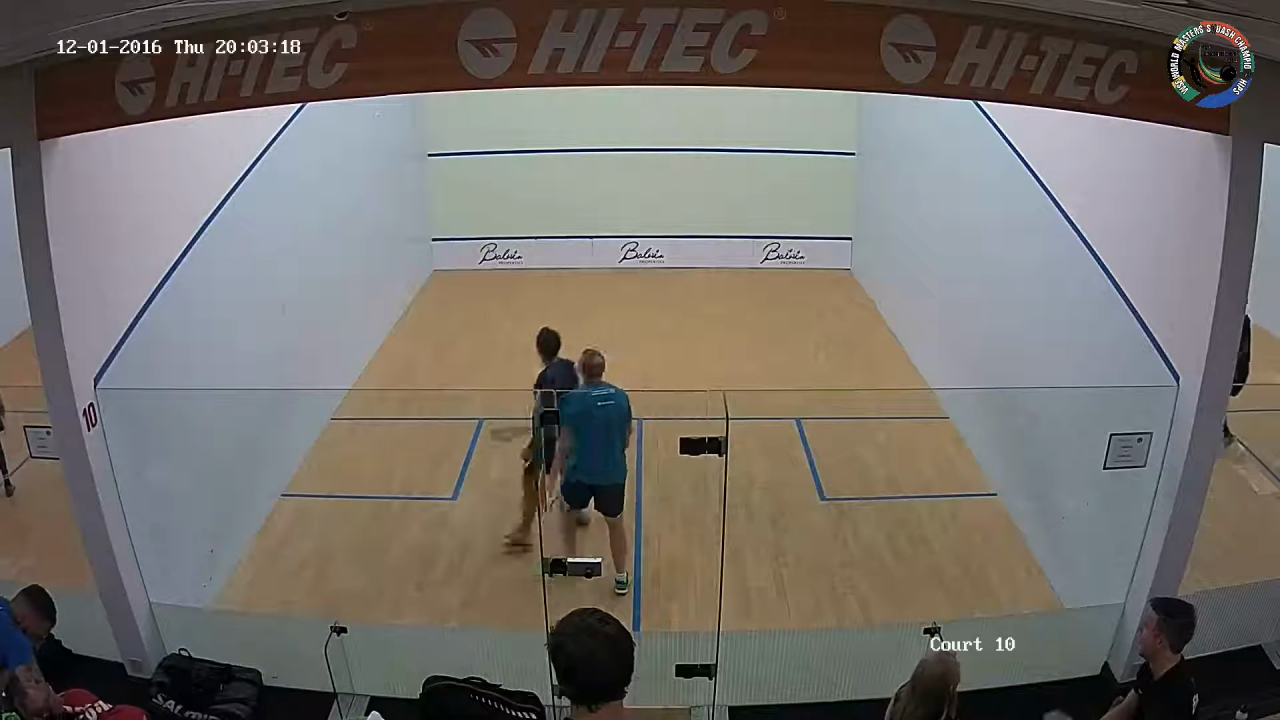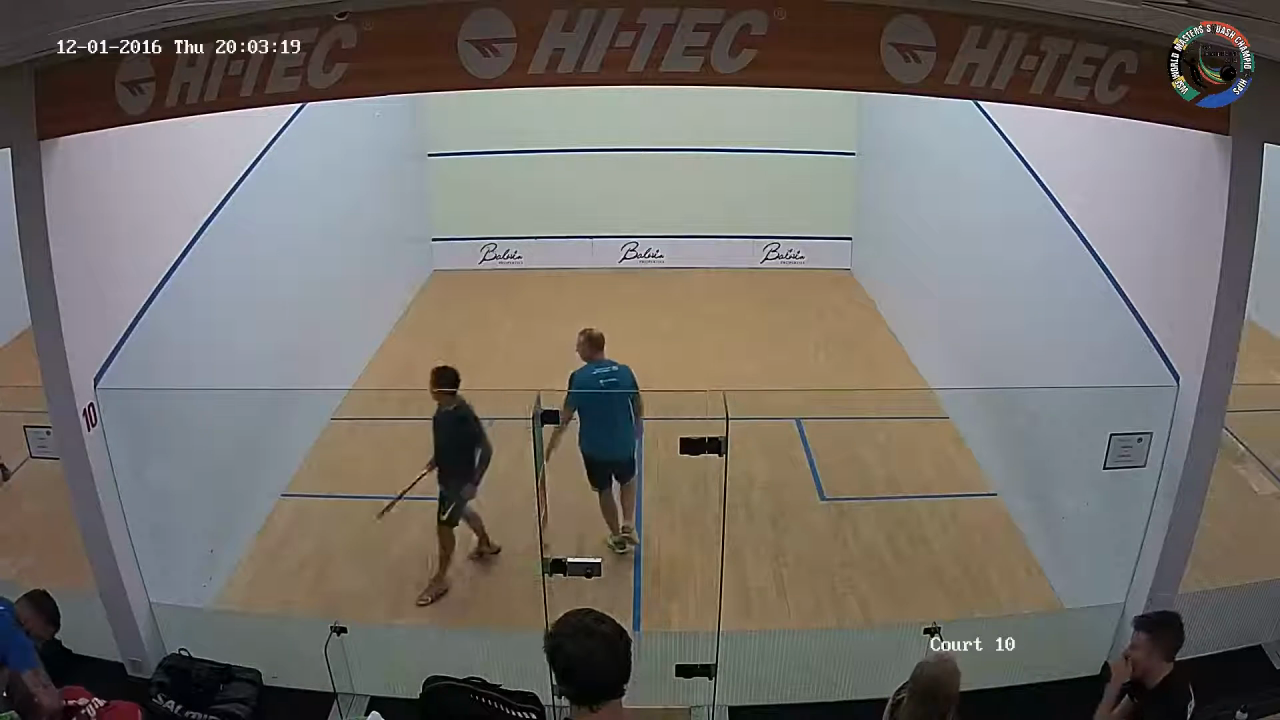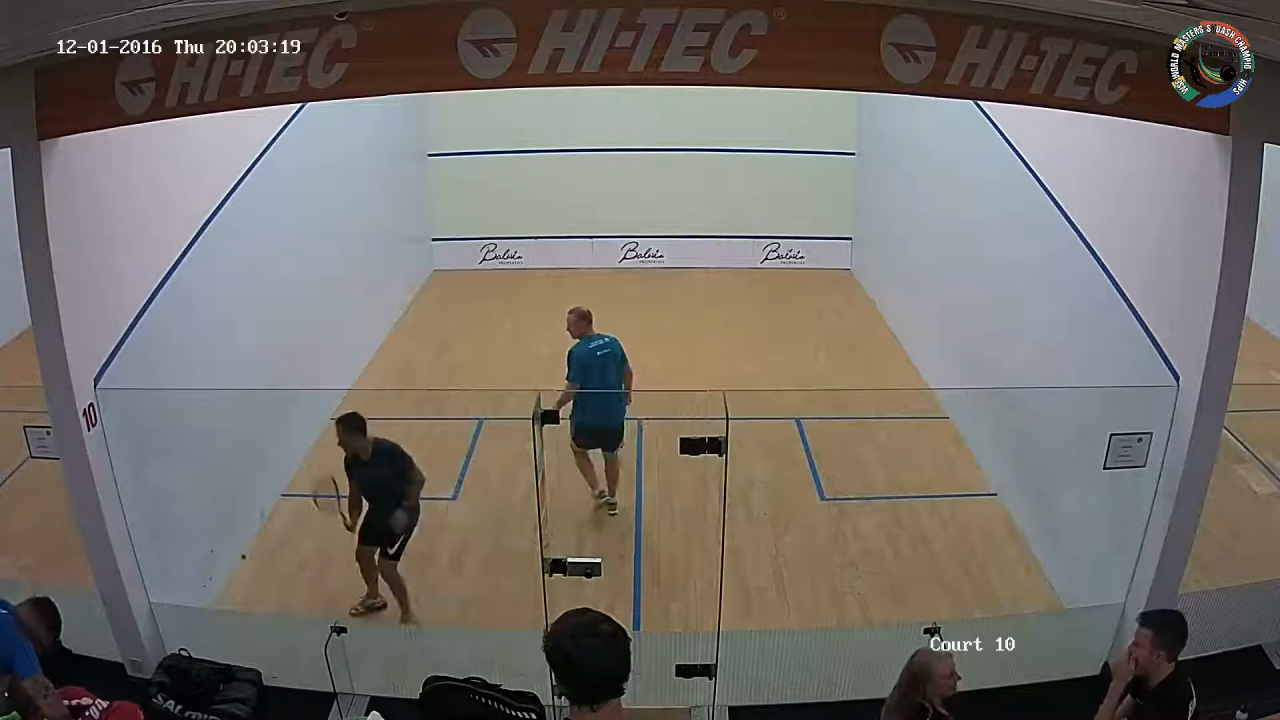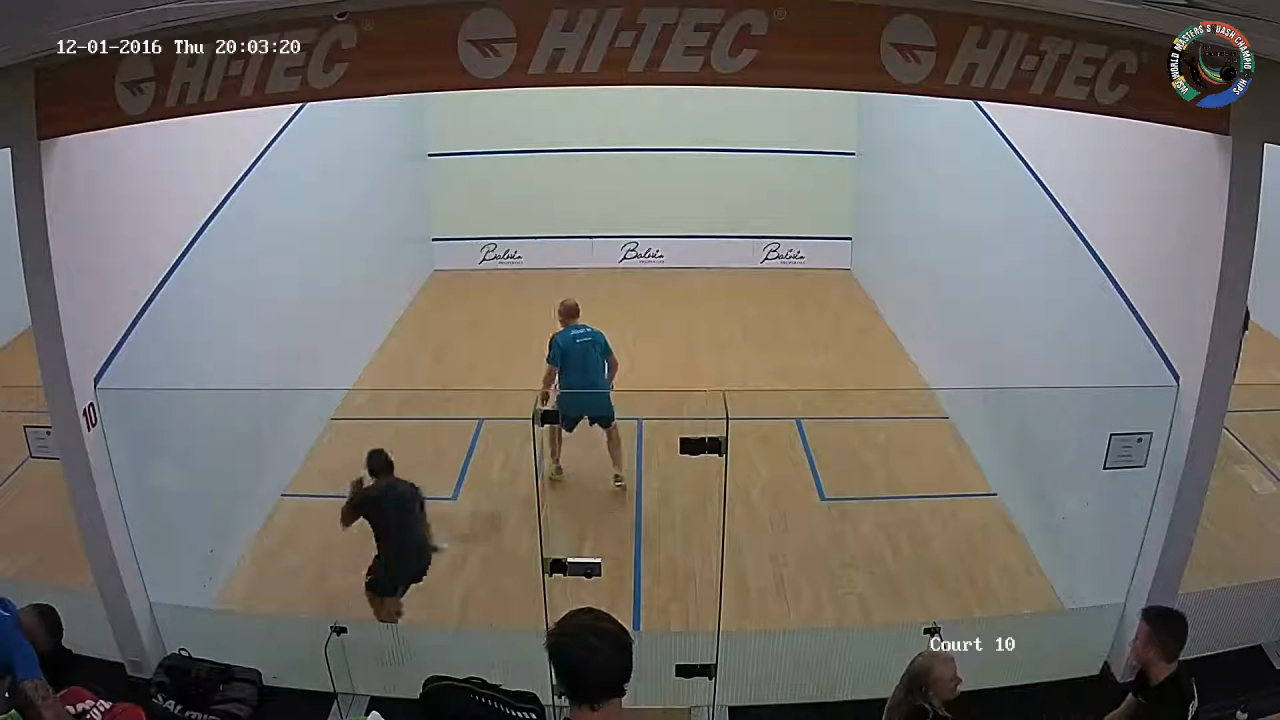
dt=0.5s
person 1, frame 1
left shoulder: (574, 399)
right shoulder: (620, 396)
left elbow: (565, 440)
right elbow: (628, 431)
left wrist: (555, 469)
left hip: (580, 470)
right hip: (613, 471)
left knee: (569, 510)
right knee: (614, 522)
left ankle: (569, 557)
right ankle: (621, 578)
person 1, frame 2
left shoulder: (580, 377)
right shoulder: (624, 371)
left elbow: (566, 415)
right elbow: (638, 405)
left wrist: (552, 442)
right wrist: (637, 427)
left hip: (595, 447)
right hip: (624, 443)
left knee: (605, 492)
right knee: (627, 482)
left ankle: (617, 537)
right ankle: (629, 526)
person 1, frame 3
left shoulder: (578, 352)
right shoulder: (613, 343)
left elbow: (573, 389)
right elbow: (628, 373)
left wrist: (557, 406)
right wrist: (627, 395)
left hip: (588, 415)
right hip: (615, 412)
left knee: (579, 451)
right knee: (611, 455)
left ankle: (599, 492)
right ankle: (612, 499)
person 1, frame 4
left shoulder: (558, 339)
right shoulder: (597, 335)
left elbow: (552, 371)
right elbow: (613, 363)
left wrist: (546, 392)
right wrist: (609, 382)
left hip: (570, 399)
right hip: (598, 397)
left knee: (557, 428)
right knee: (611, 429)
left ankle: (556, 468)
right ankle: (618, 473)
person 2, frame 1
left shoulder: (546, 377)
right shoulder: (568, 367)
left elbow: (543, 415)
left wrist: (531, 446)
left hip: (550, 432)
left knee: (530, 476)
left ankle: (524, 532)
person 2, frame 2
left shoulder: (464, 417)
right shoulder: (443, 407)
left elbow: (487, 449)
left wrist: (473, 483)
right wrist: (435, 459)
left hip: (459, 479)
right hip: (446, 473)
left knee: (444, 526)
right knee: (463, 512)
left ankle: (439, 581)
right ankle: (486, 545)
person 2, frame 3
left shoulder: (390, 451)
right shoulder: (351, 460)
left elbow: (418, 478)
right elbow: (355, 491)
left wrist: (405, 510)
right wrist: (353, 517)
left hip: (399, 516)
right hip: (377, 511)
left knee: (386, 568)
right knee: (362, 554)
left ankle: (407, 614)
right ankle: (373, 597)
person 2, frame 4
left shoulder: (365, 496)
right shoulder: (411, 489)
left elbow: (345, 521)
left wrist: (353, 493)
right wrist: (429, 544)
left hip: (394, 557)
right hip: (420, 556)
left knee: (374, 593)
right ankle: (394, 606)
